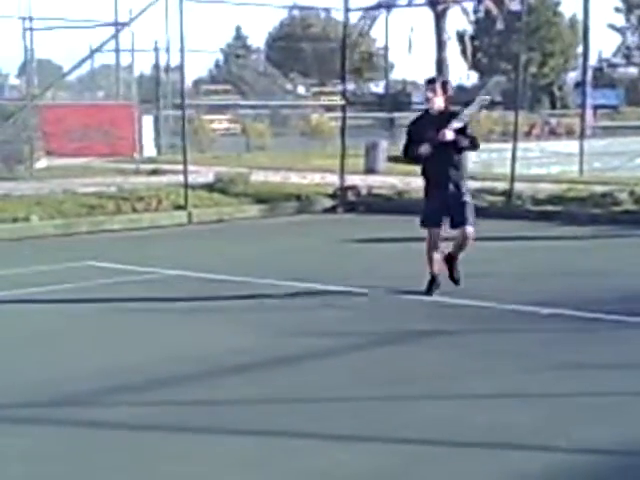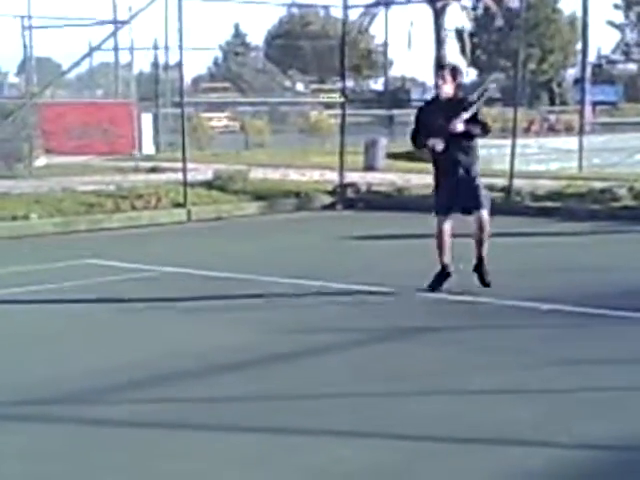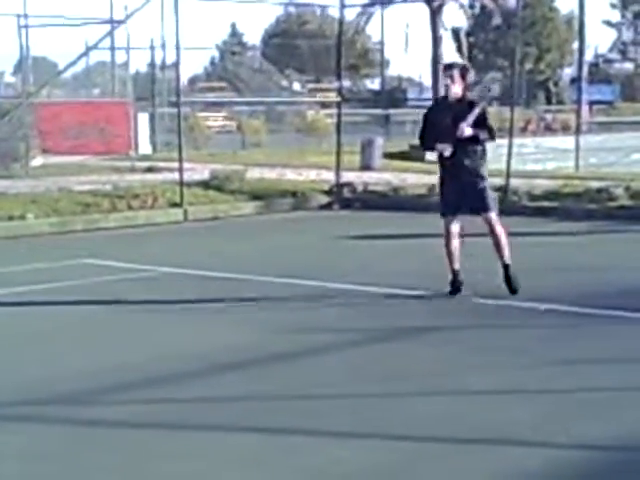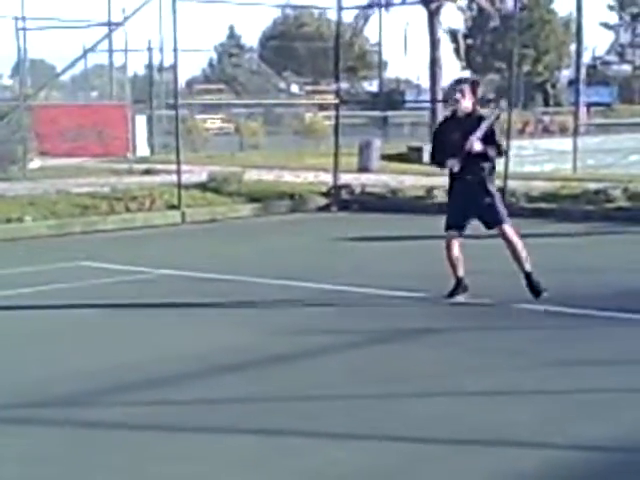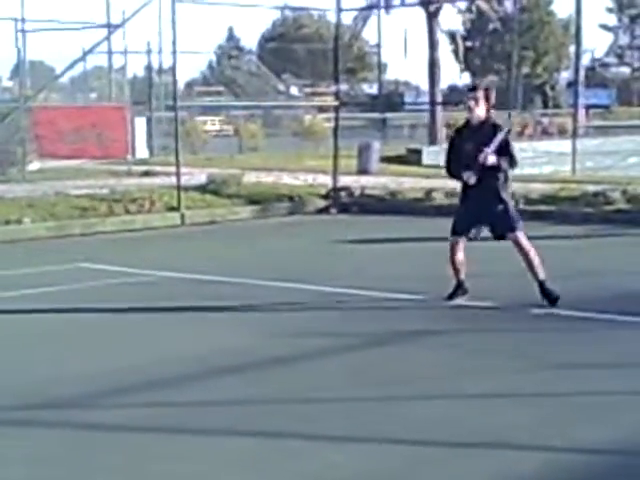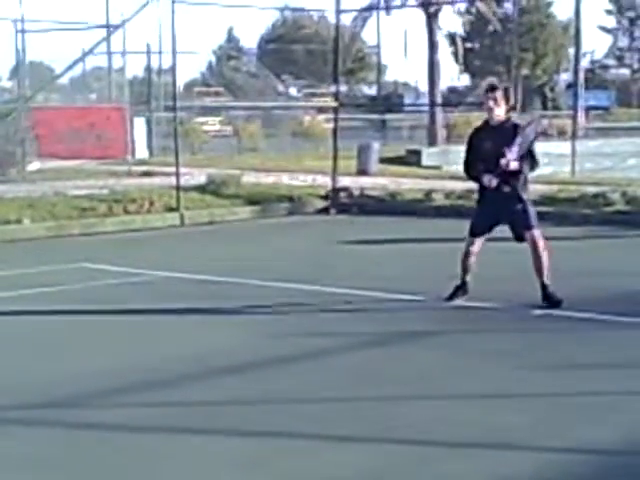
dt=0.1s
person 1, frame 1
left shoulder: (455, 118)
right shoulder: (417, 124)
left elbow: (473, 144)
right elbow: (407, 153)
left wrist: (454, 137)
right wrist: (418, 150)
left hip: (457, 183)
right hip: (434, 186)
left knee: (467, 233)
right knee: (433, 235)
left ankle: (451, 257)
right ankle: (434, 277)
person 1, frame 2
left shoulder: (465, 105)
right shoulder: (426, 110)
left elbow: (484, 130)
right elbow: (415, 139)
left wrist: (465, 127)
right wrist: (429, 142)
left hip: (467, 170)
right hip: (444, 172)
left knee: (482, 218)
right knee: (442, 223)
left ankle: (480, 262)
right ankle: (444, 268)
person 1, frame 3
left shoulder: (472, 107)
right shoulder: (434, 110)
left elbow: (490, 134)
right elbow: (424, 140)
left wrist: (472, 132)
right wrist: (437, 146)
left hip: (473, 173)
right hip: (449, 175)
left knee: (492, 220)
right knee: (451, 227)
left ankle: (507, 270)
right ankle: (456, 277)
person 1, frame 4
left shoulder: (482, 122)
right shoulder: (445, 126)
left elbow: (498, 151)
right elbow: (435, 156)
left wrist: (481, 148)
right wrist: (447, 162)
left hip: (483, 186)
right hip: (458, 189)
left knee: (507, 232)
right knee: (451, 238)
left ankle: (530, 279)
right ankle: (460, 283)
person 1, frame 5
left shoulder: (496, 130)
right shoulder: (459, 134)
left elbow: (510, 160)
right elbow: (451, 165)
left wrist: (495, 160)
right wrist: (462, 174)
left hip: (497, 195)
right hip: (472, 196)
left knee: (520, 240)
right knee: (455, 243)
left ankle: (543, 287)
right ankle: (461, 285)
person 1, frame 6
left shoulder: (516, 130)
right shoulder: (477, 134)
left elbow: (532, 162)
right elbow: (469, 166)
left wrist: (516, 165)
right wrist: (482, 176)
left hip: (515, 195)
right hip: (488, 195)
left knee: (536, 239)
right knee: (472, 245)
left ankle: (546, 290)
right ankle: (463, 285)
